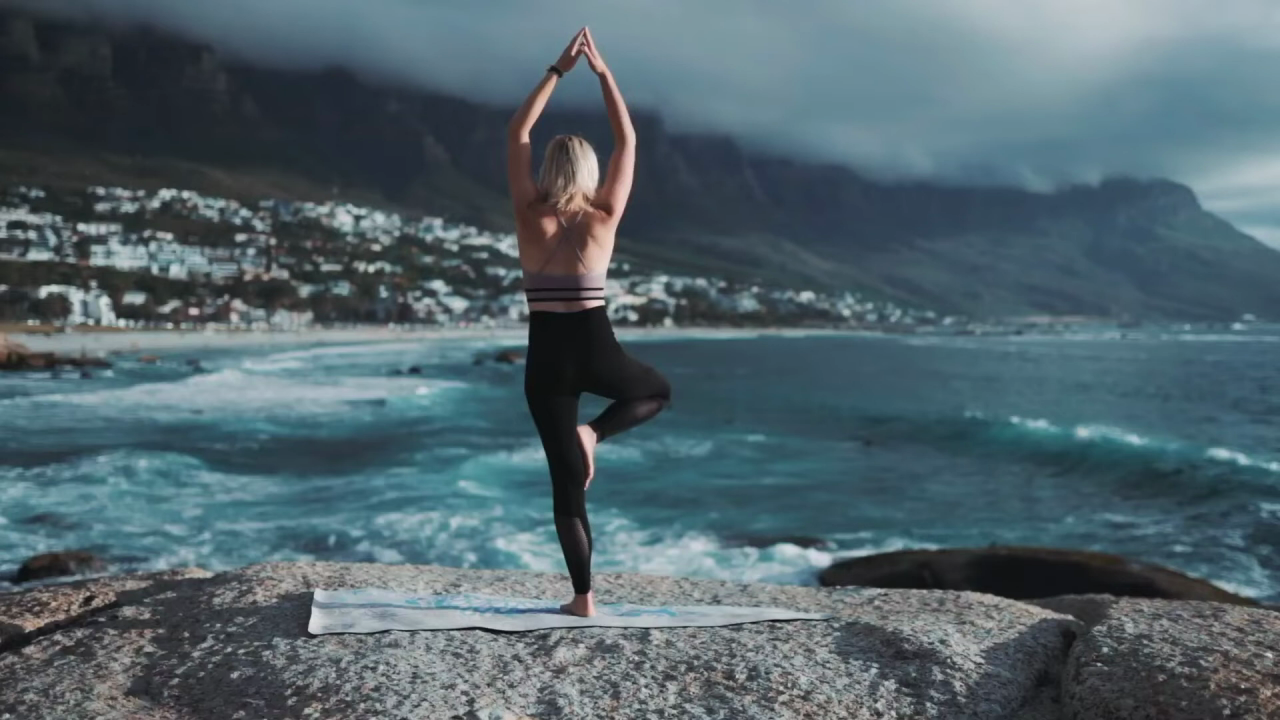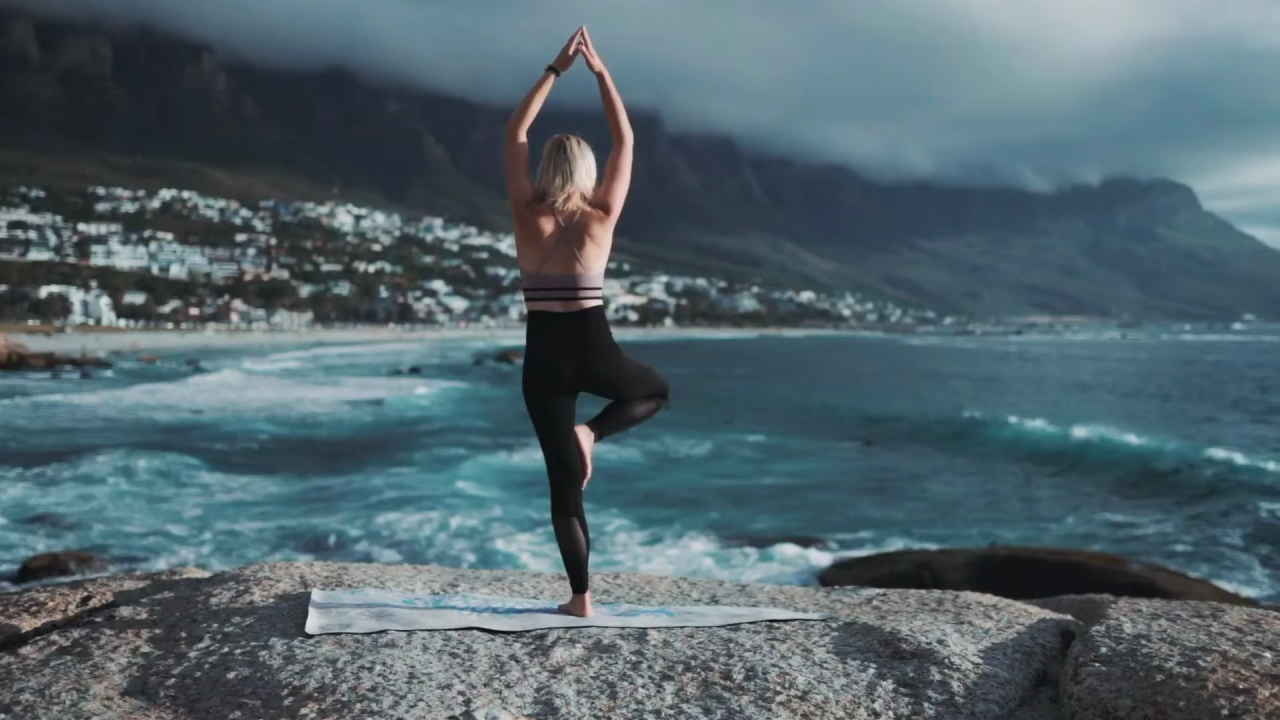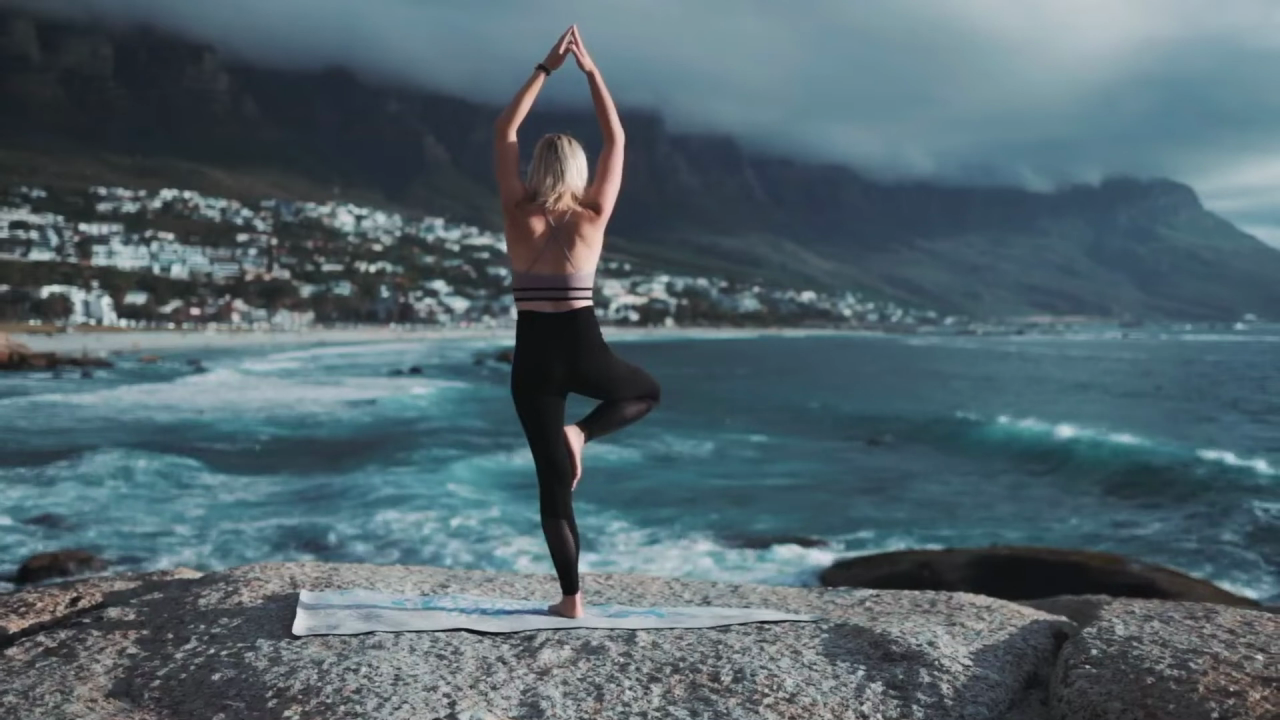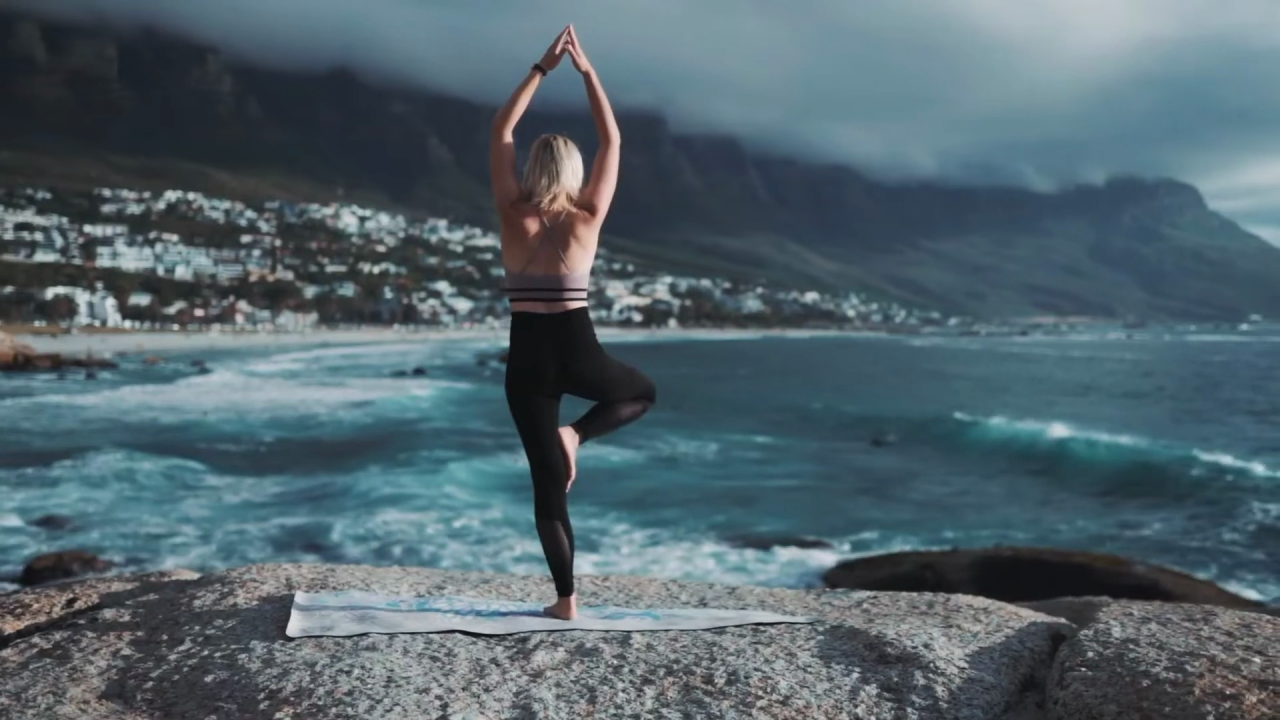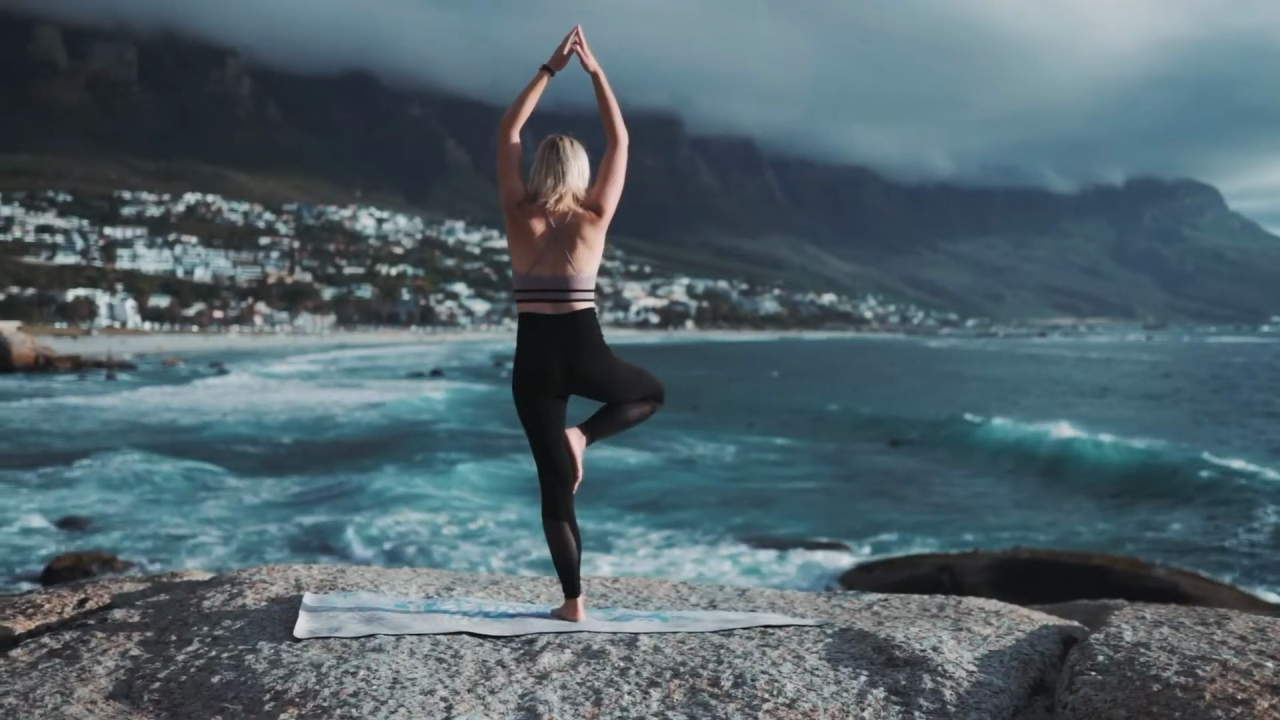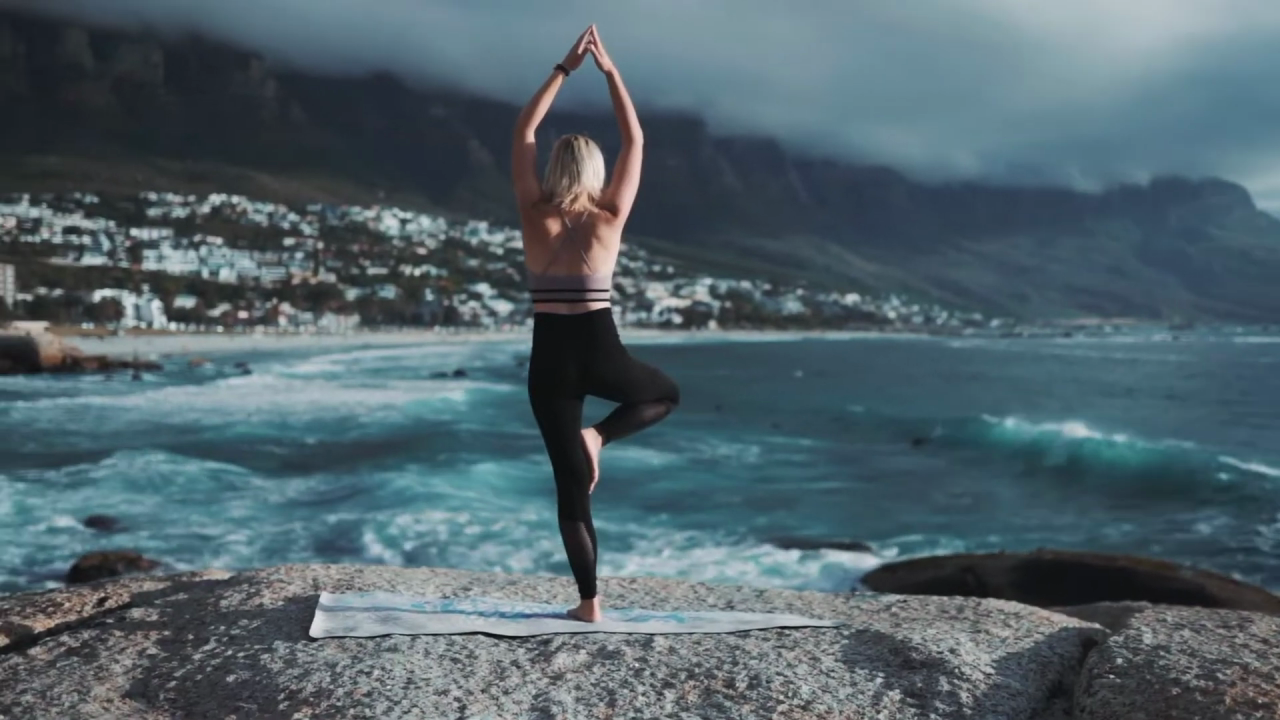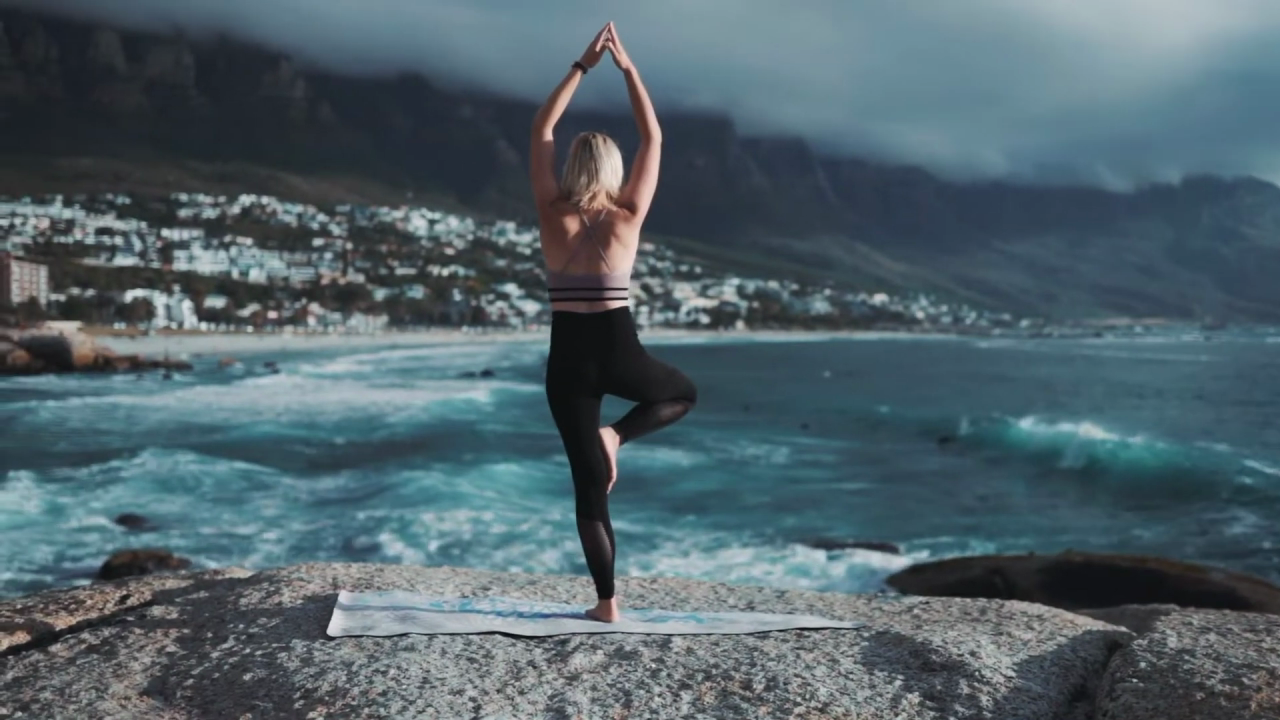
dt=0.3s
person 1, frame 1
left shoulder: (529, 217)
right shoulder: (604, 218)
left elbow: (517, 134)
right elbow: (627, 139)
left wrist: (558, 69)
right wrist: (600, 70)
left hip: (546, 359)
right hip: (596, 353)
left knee: (566, 483)
right knee: (657, 390)
left ankle: (583, 598)
right ankle: (594, 432)
person 1, frame 2
left shoulder: (527, 216)
right shoulder: (601, 217)
left elbow: (515, 133)
right elbow: (625, 139)
left wrist: (555, 69)
right wrist: (598, 69)
left hip: (544, 358)
right hip: (593, 352)
left knee: (564, 483)
right knee: (656, 390)
left ankle: (580, 598)
right ankle: (590, 432)
person 1, frame 3
left shoulder: (518, 216)
right shoulder: (592, 218)
left elbow: (505, 133)
right elbow: (616, 138)
left wrist: (546, 68)
right wrist: (589, 69)
left hip: (534, 359)
right hip: (584, 352)
left knee: (553, 484)
right knee: (647, 391)
left ankle: (571, 600)
right ankle: (582, 433)
person 1, frame 4
left shoulder: (512, 215)
right shoulder: (588, 217)
left elbow: (501, 132)
right elbow: (612, 139)
left wrist: (542, 68)
right wrist: (585, 68)
left hip: (527, 359)
right hip: (577, 353)
left knee: (547, 486)
right knee: (642, 391)
left ankle: (565, 600)
right ankle: (576, 434)
person 1, frame 5
left shoulder: (518, 217)
right shoulder: (594, 219)
left elbow: (508, 133)
right elbow: (620, 140)
left wrist: (550, 69)
right wrist: (594, 69)
left hip: (534, 360)
right hip: (584, 354)
left knee: (555, 487)
right knee: (651, 393)
left ankle: (573, 603)
right ankle: (583, 435)
person 1, frame 6
left shoulder: (534, 216)
right shoulder: (609, 218)
left elbow: (523, 133)
right elbow: (635, 139)
left wrist: (564, 68)
right wrist: (608, 68)
left hip: (550, 361)
right hip: (600, 354)
left knee: (570, 487)
right knee: (666, 393)
left ankle: (589, 604)
right ankle: (599, 436)
person 1, frame 7
left shoulder: (552, 215)
right shoulder: (628, 217)
left elbow: (541, 131)
right elbow: (652, 137)
left wrist: (582, 66)
right wrist: (626, 66)
left hip: (567, 360)
right hip: (618, 353)
left knee: (589, 487)
right knee: (684, 393)
left ankle: (607, 604)
right ankle: (616, 436)
